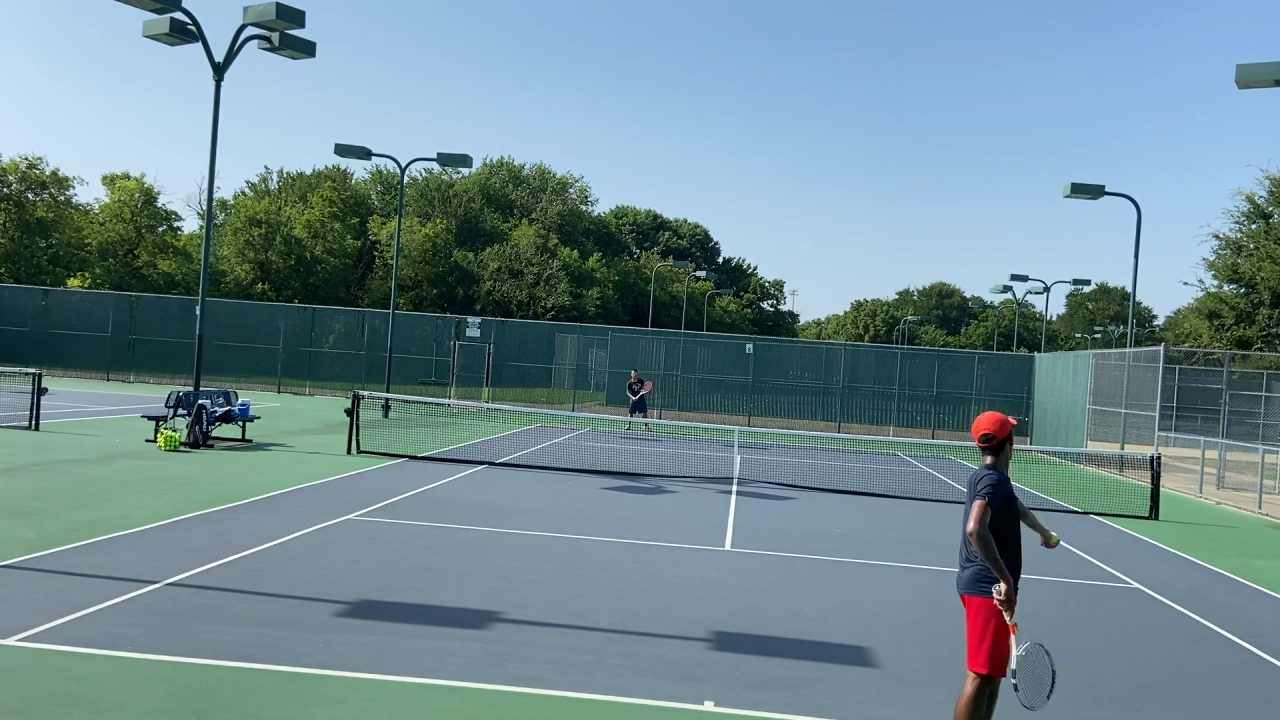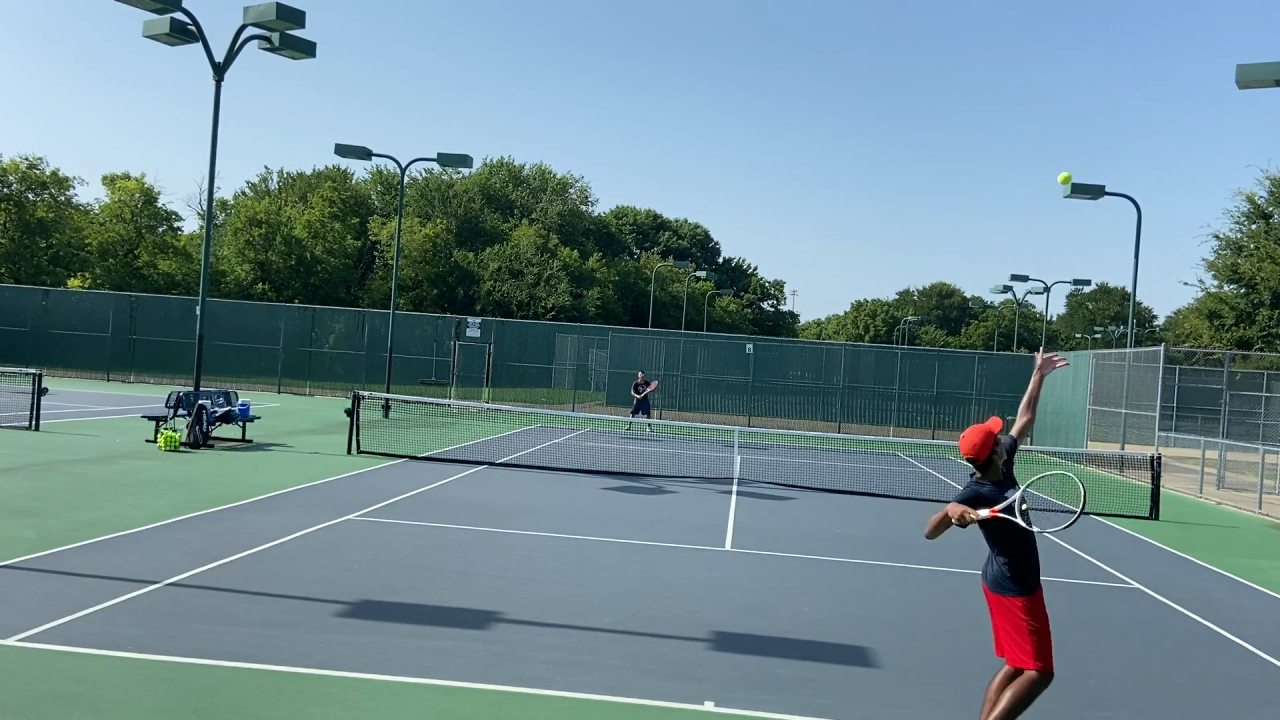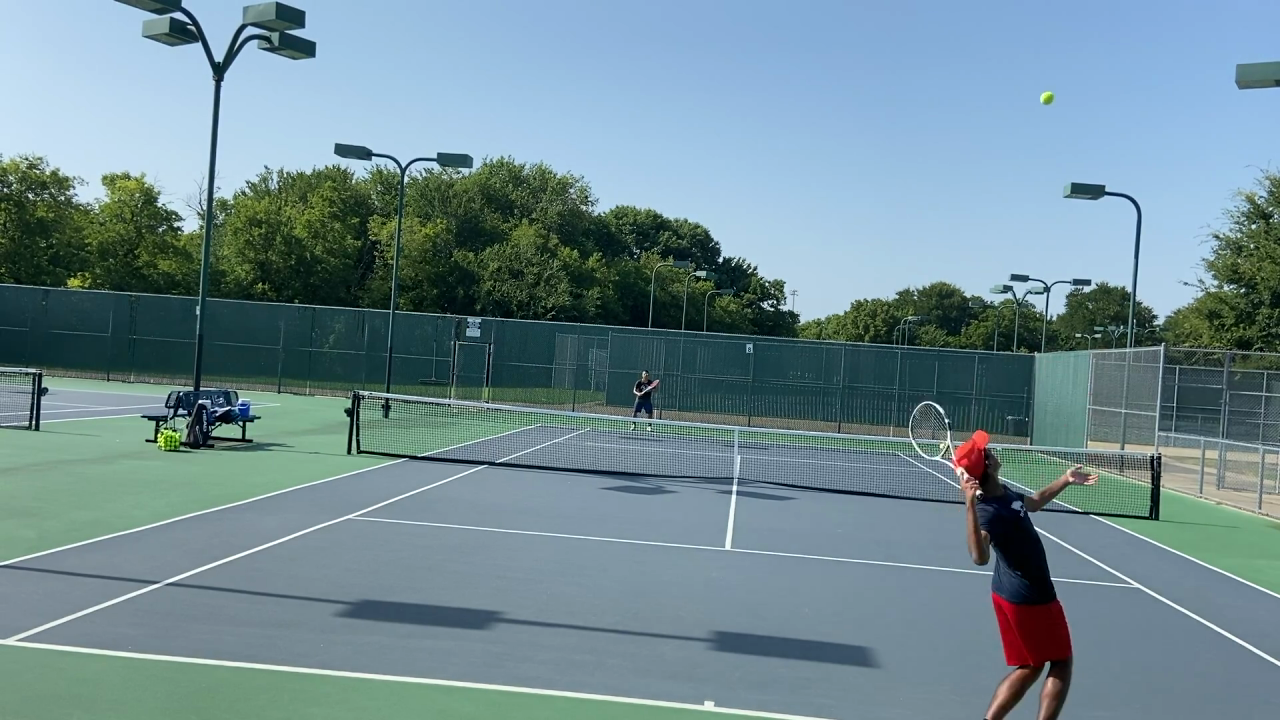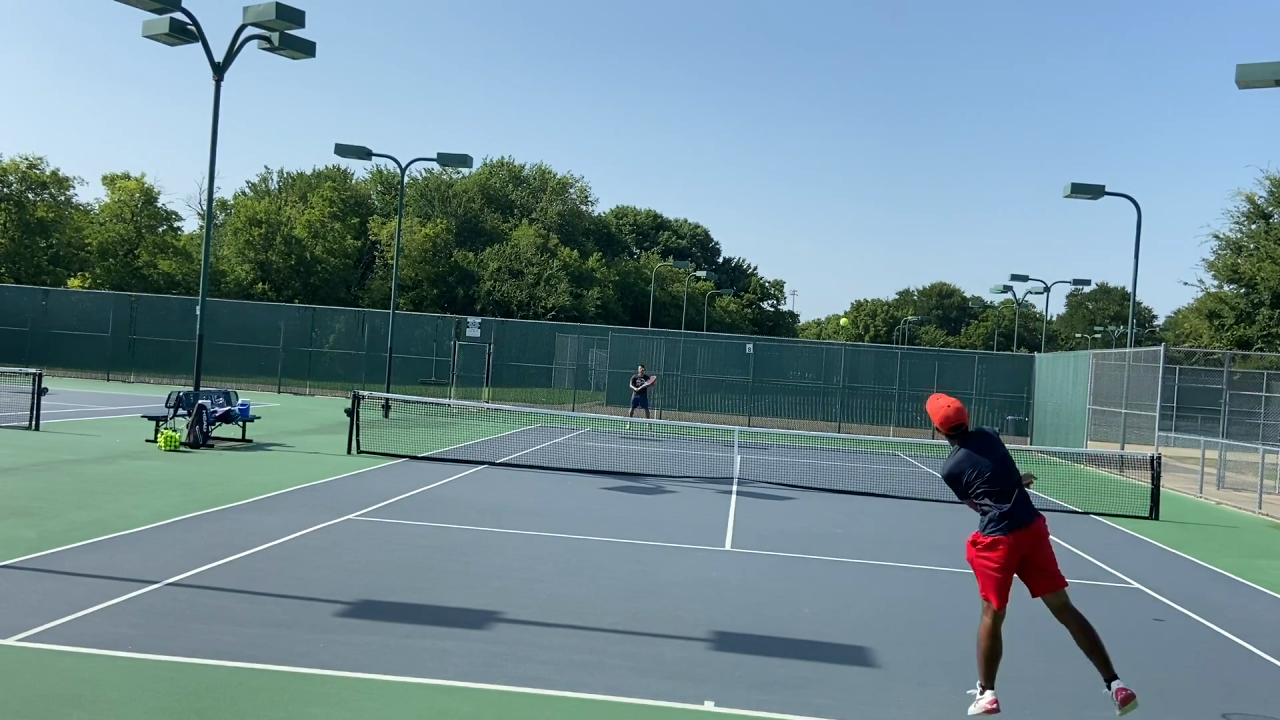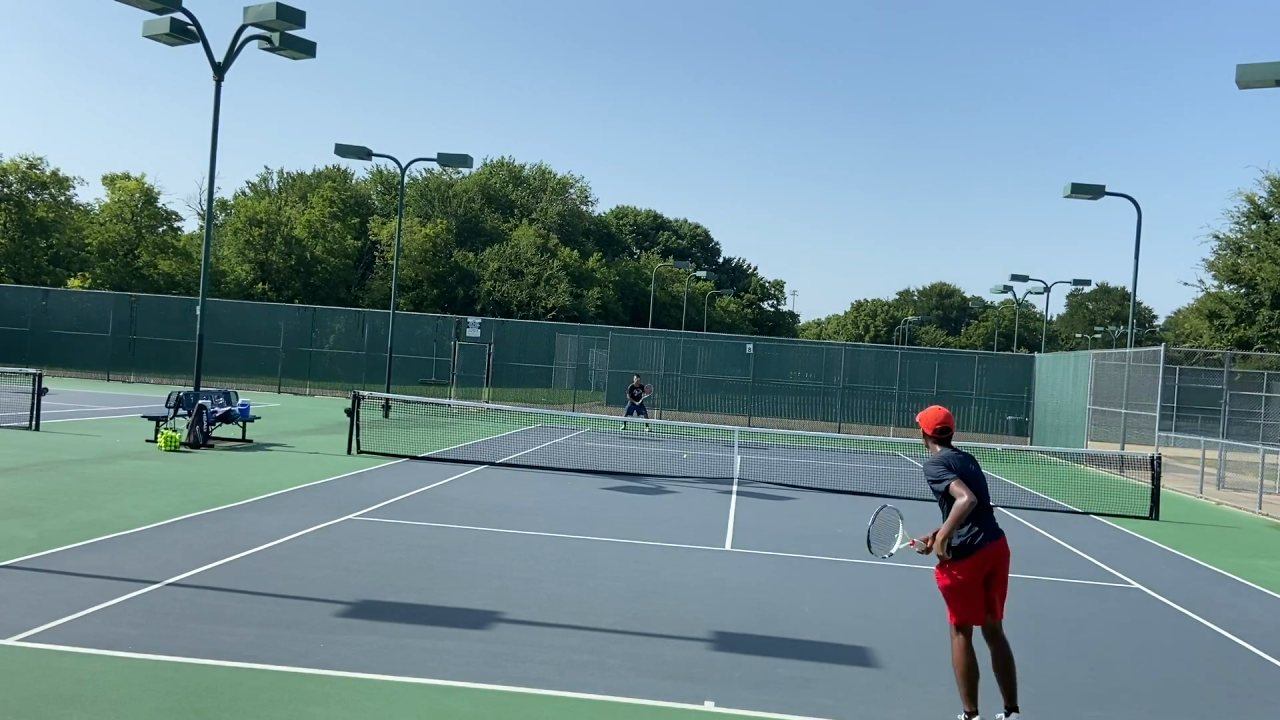
dt=0.4s
person 1, frame 1
left shoulder: (996, 475)
right shoulder: (989, 480)
left elbow: (1017, 510)
right elbow: (974, 528)
left wrist: (1042, 530)
right wrist: (1004, 576)
left hip: (991, 586)
right hip: (986, 589)
left knee: (996, 667)
right knee: (981, 675)
person 1, frame 2
left shoulder: (1000, 464)
right shoulder: (976, 494)
left elbow: (1024, 419)
right elbow: (930, 532)
left wrist: (1038, 375)
right wrist: (950, 511)
left hip: (1012, 584)
right hip: (1014, 589)
left knee: (1019, 664)
right knee: (1038, 672)
person 1, frame 3
left shoulder: (997, 492)
right shoulder: (986, 511)
left elbow: (1033, 501)
right elbow: (979, 557)
left wrist: (1065, 480)
right wrist: (970, 507)
left hip: (1008, 593)
right hip: (1028, 598)
left knee: (1026, 670)
right knee: (1060, 664)
person 1, frame 4
left shoulder: (950, 469)
right shoulder: (988, 436)
left elbow: (980, 504)
left hip: (996, 540)
right hip: (1030, 529)
left knee: (992, 616)
right knee: (1064, 609)
left ankle: (987, 694)
right ankle: (1115, 684)
person 1, frame 5
left shoulder: (935, 465)
right shoulder: (967, 460)
left elbow: (967, 500)
left wrist: (942, 538)
right wrist: (939, 537)
left hip: (966, 556)
right hip: (997, 547)
left knee: (960, 633)
right knee: (993, 630)
